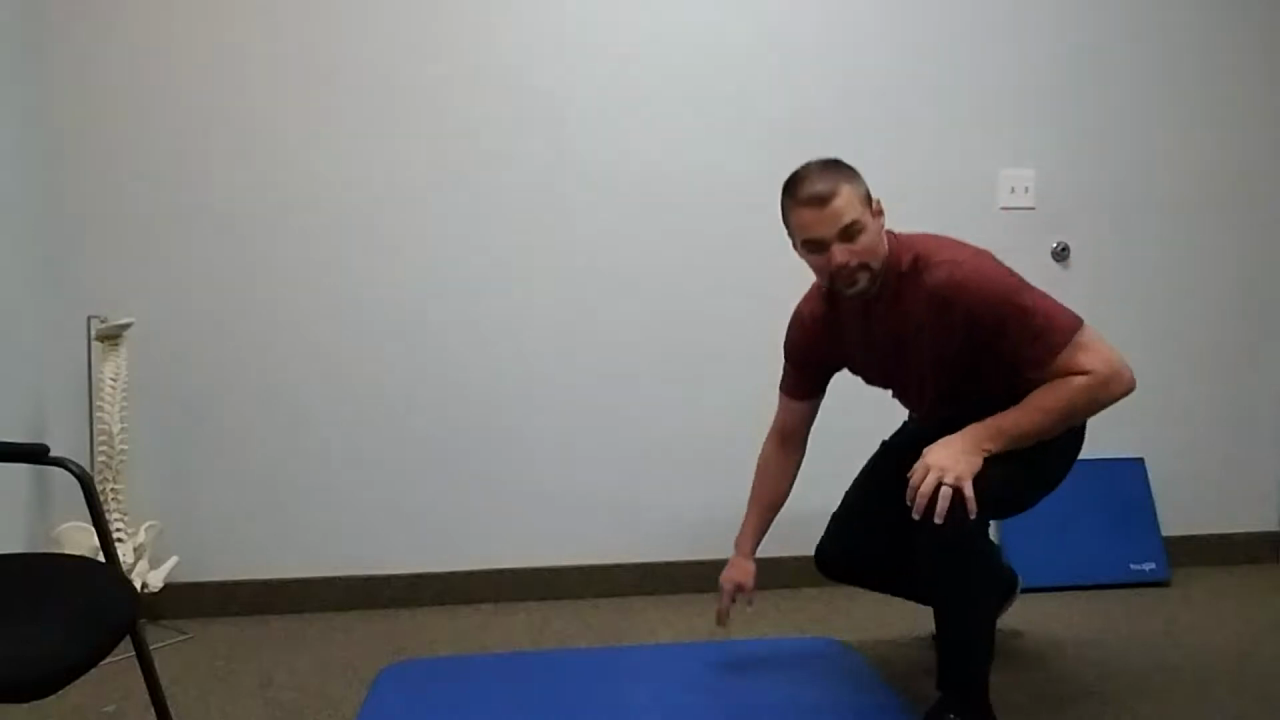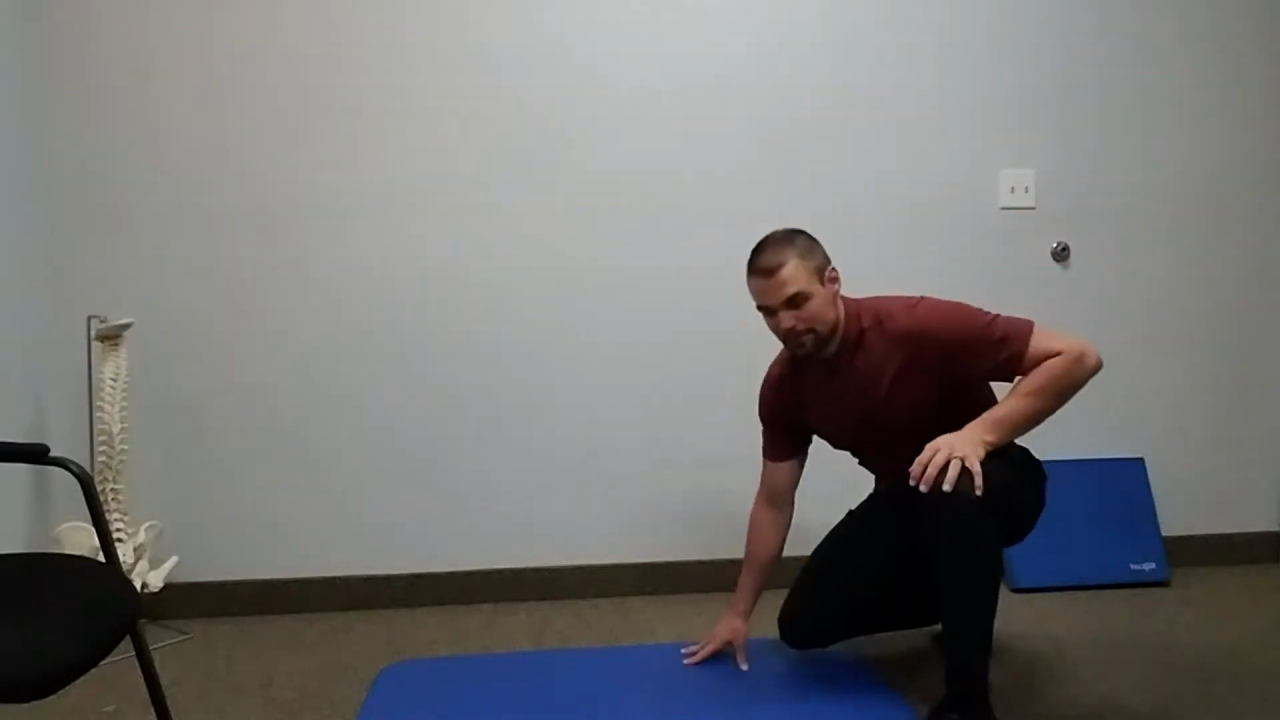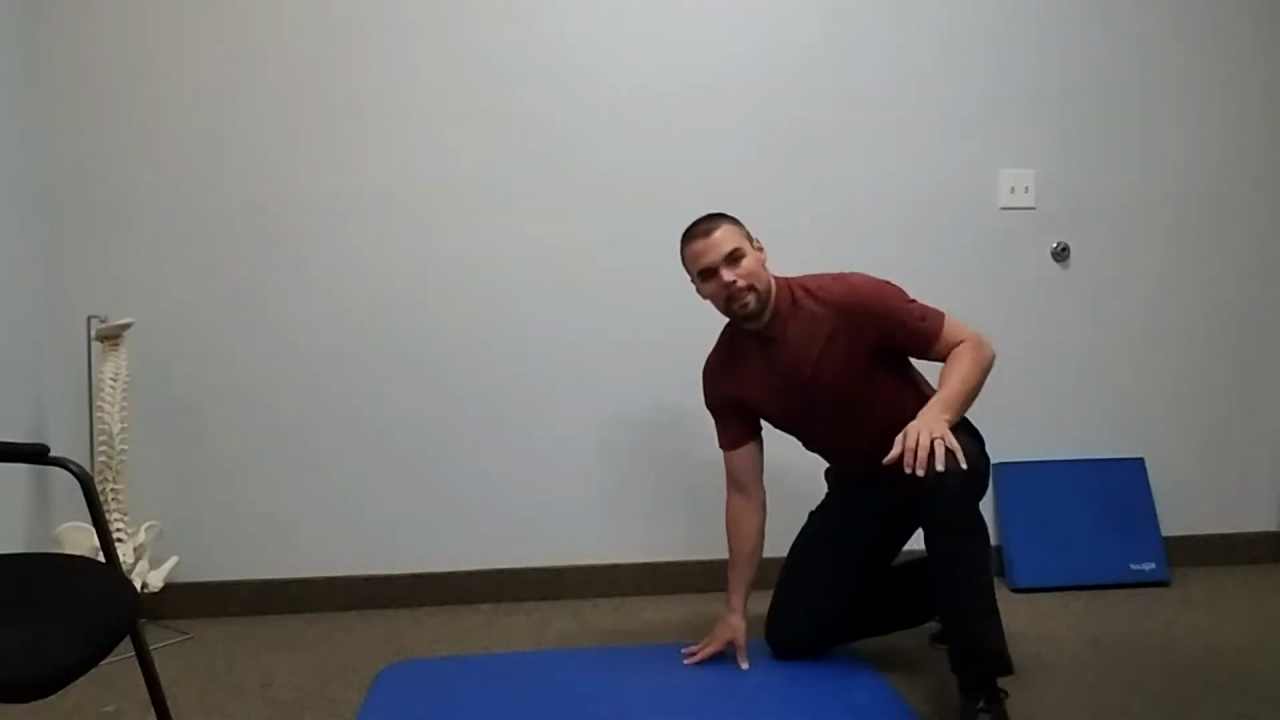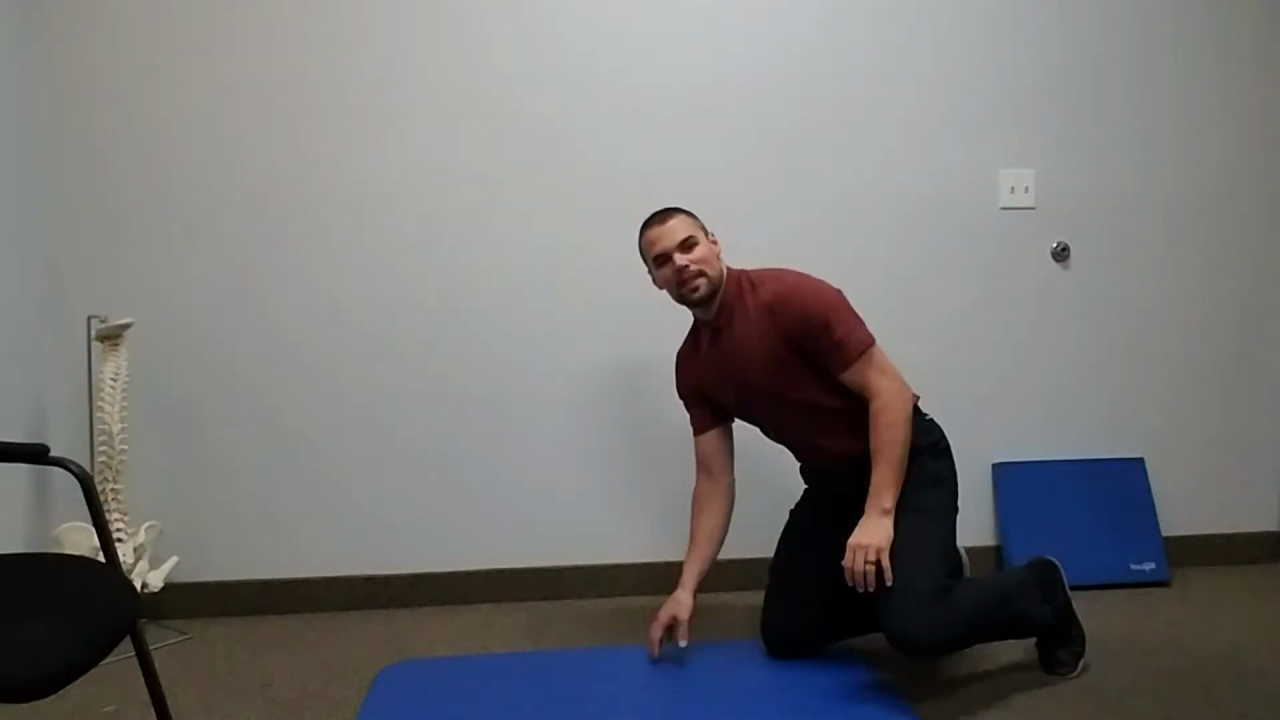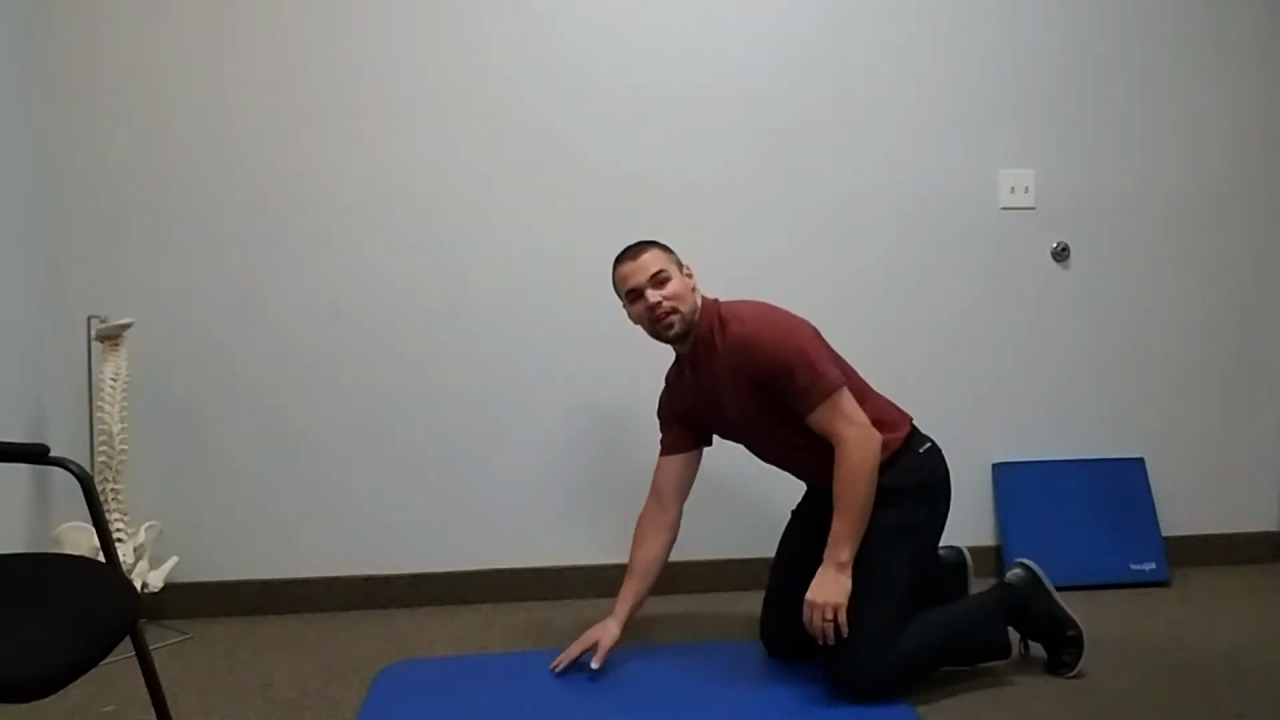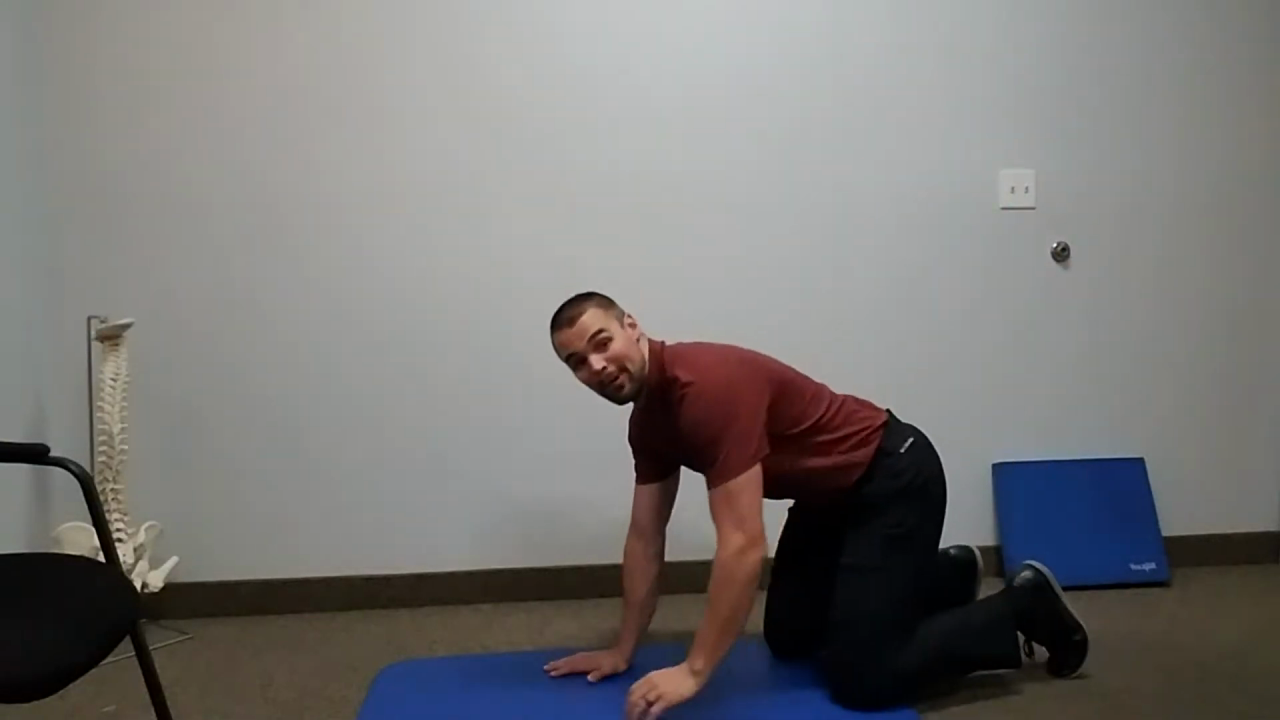
dt=0.3s
person 1, frame 1
left shoulder: (962, 281)
right shoulder: (814, 322)
left elbow: (1107, 374)
right elbow: (787, 438)
left wrist: (976, 440)
right wrist: (745, 551)
left hip: (1024, 430)
right hip: (937, 428)
left knee: (942, 506)
right knee: (844, 553)
right ankle: (983, 585)
person 1, frame 2
left shoulder: (919, 328)
right shoulder: (784, 387)
left elbow: (1077, 356)
right elbow: (774, 502)
left wrist: (977, 434)
right wrist: (738, 613)
left hip: (995, 480)
right hip: (903, 492)
left knee: (948, 494)
right knee: (805, 622)
right ankle: (957, 599)
person 1, frame 3
left shoulder: (846, 299)
right shoulder: (722, 371)
left elbow: (973, 347)
right elbow: (745, 490)
left wrist: (936, 414)
right wrist: (734, 610)
left hip: (926, 453)
right hip: (852, 479)
left knee: (934, 478)
right knee: (791, 635)
right ankle: (933, 587)
person 1, frame 4
left shoulder: (790, 298)
right shoulder: (692, 364)
left elbow: (890, 393)
right elbow: (714, 477)
left wrist: (877, 514)
right wrist: (686, 589)
left hip: (904, 455)
right hip: (829, 480)
left knee: (915, 628)
right knee: (785, 634)
left ankle: (1041, 596)
right ankle: (934, 577)
person 1, frame 5
left shoulder: (761, 335)
right shoulder: (681, 391)
left elbow: (859, 441)
right elbow: (663, 506)
left wrist: (838, 568)
right wrist: (616, 618)
left hip: (902, 479)
right hip: (835, 482)
left knee: (861, 670)
right knee: (783, 638)
left ankle: (1014, 601)
right ankle: (935, 576)
person 1, frame 6
left shoulder: (710, 388)
right shoulder: (647, 421)
left elbow: (743, 546)
right elbow: (645, 537)
left wrist: (694, 671)
right wrist: (622, 649)
left hip: (893, 483)
right hip: (828, 496)
right knee: (789, 640)
left ankle: (1021, 607)
right ankle: (944, 578)
